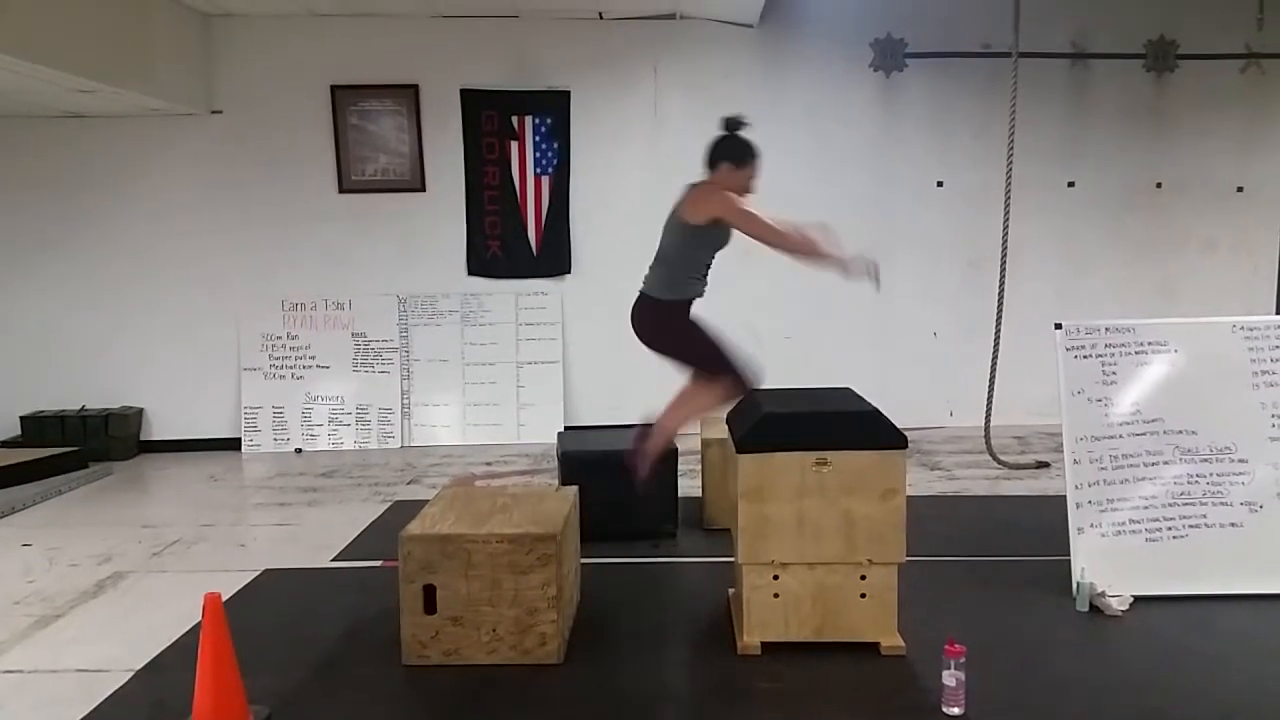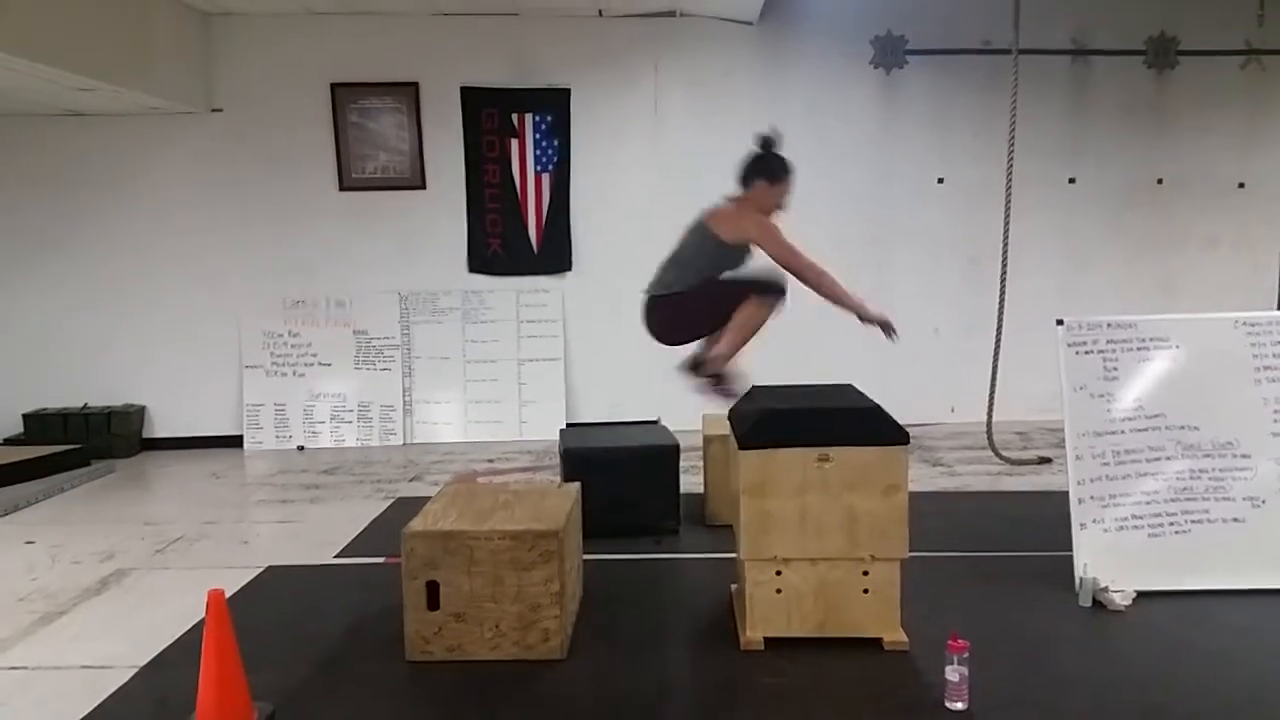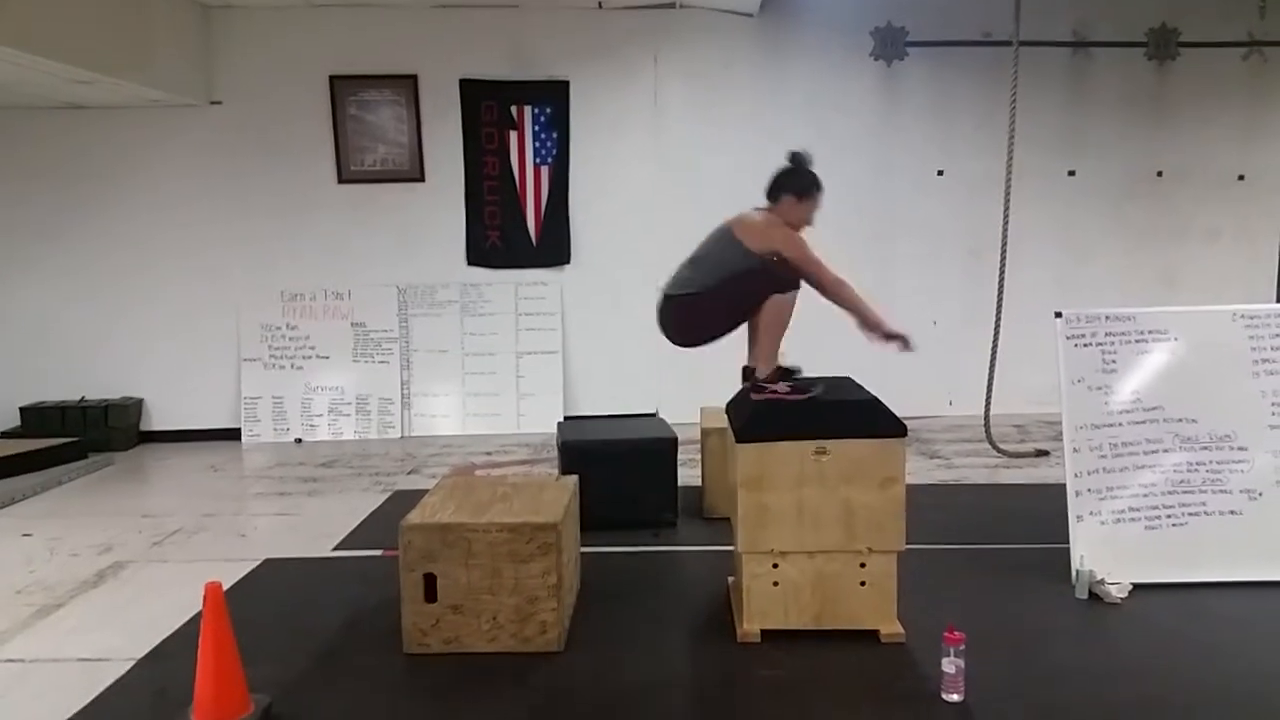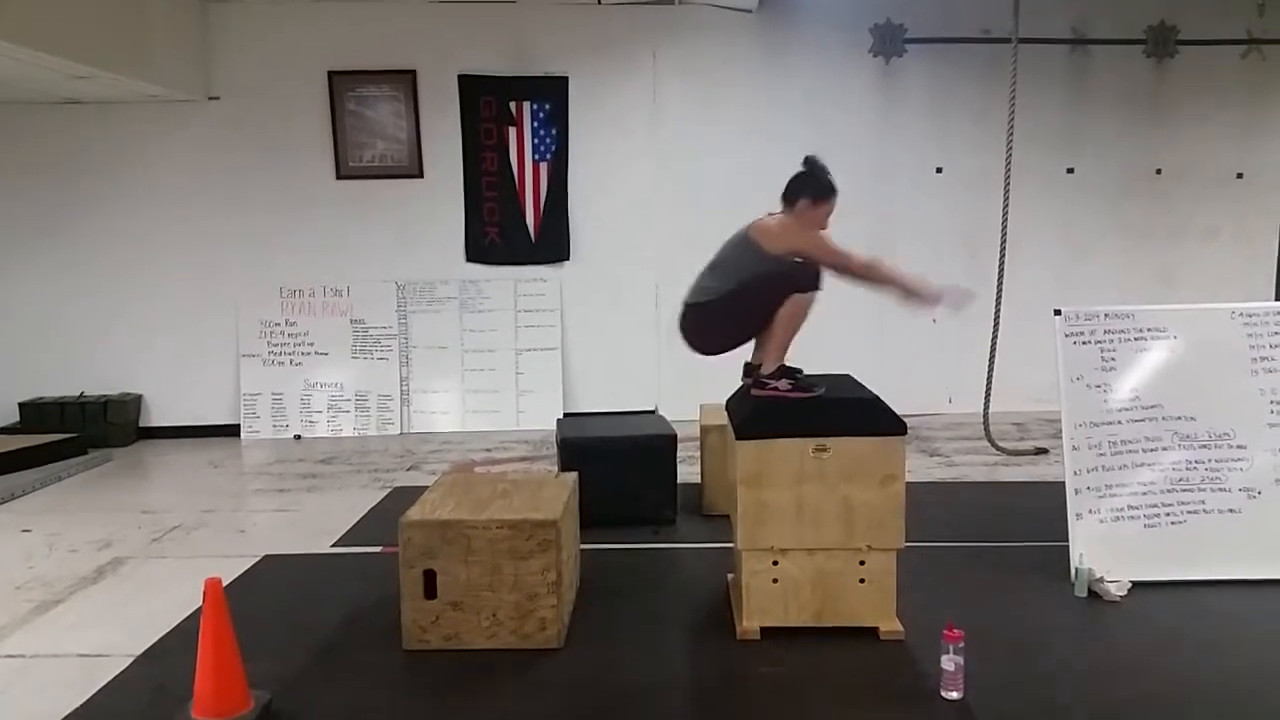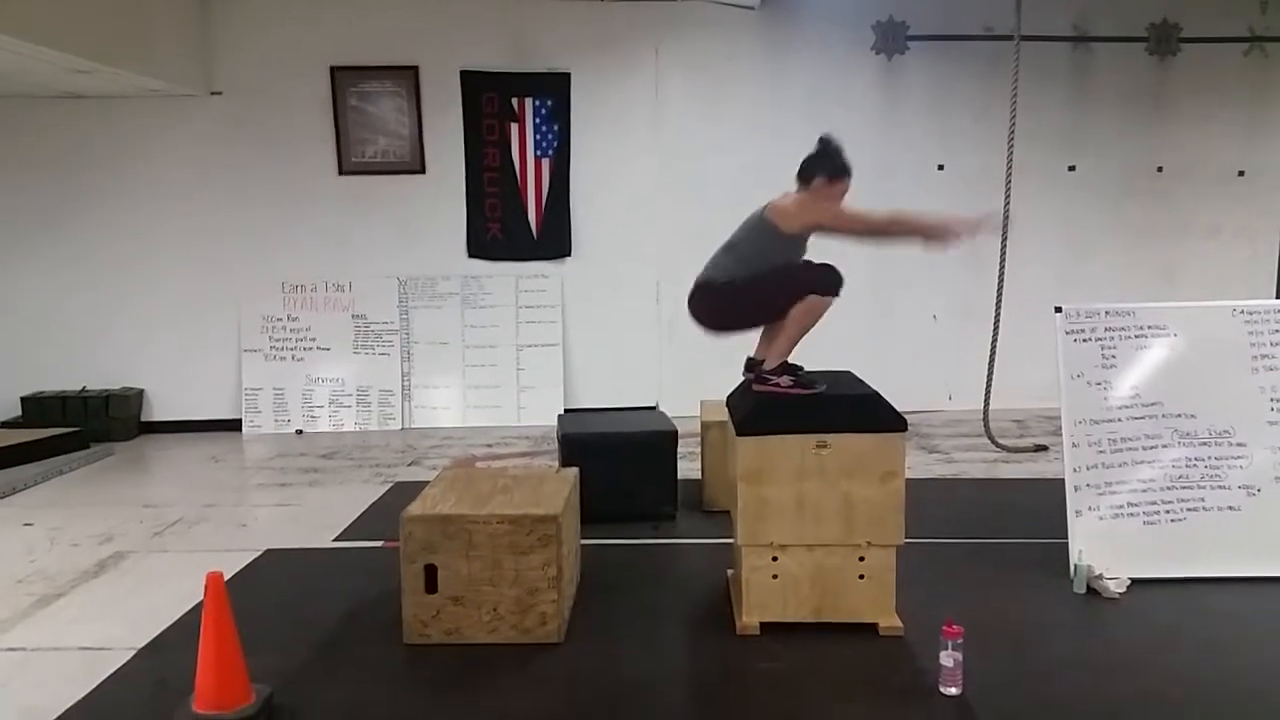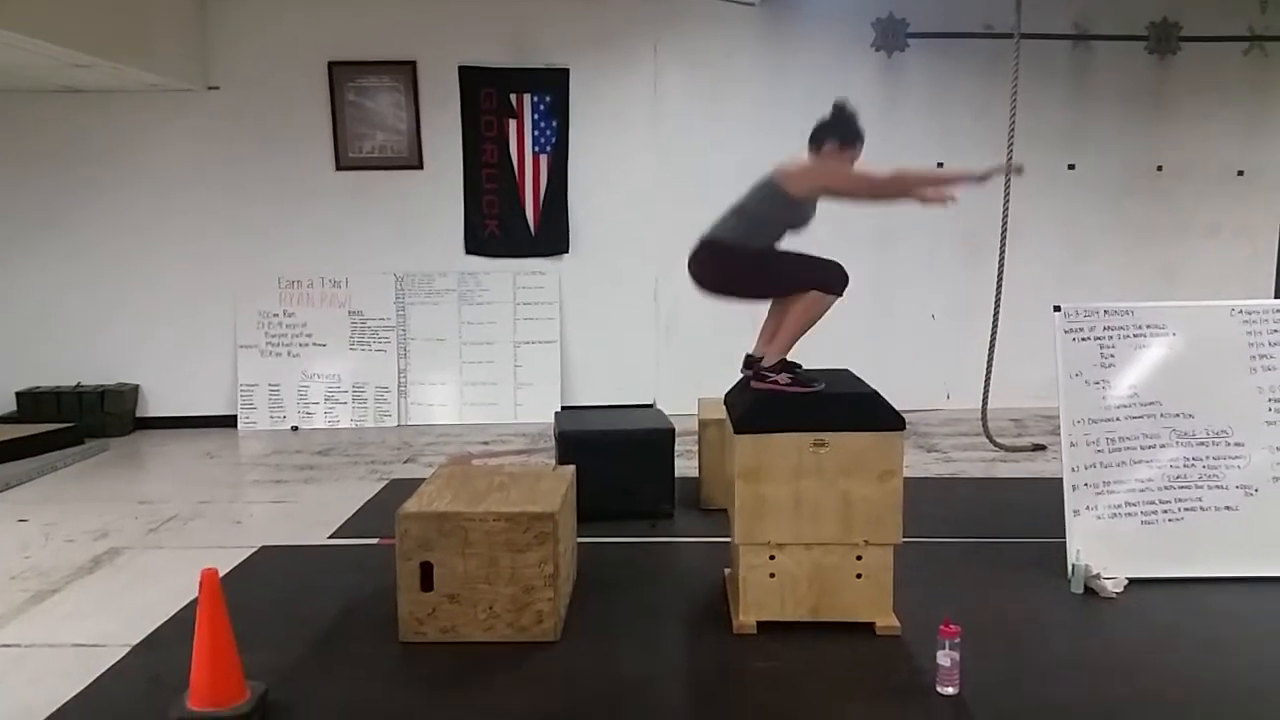
dt=0.1s
person 1, frame 1
left shoulder: (704, 195)
right shoulder: (716, 200)
left elbow: (768, 231)
right elbow: (776, 238)
left wrist: (805, 237)
right wrist: (838, 260)
left hip: (661, 310)
right hip: (658, 314)
left knee: (712, 371)
right knee: (736, 382)
left ankle: (658, 434)
right ankle: (654, 441)
person 1, frame 2
left shoulder: (736, 214)
right shoulder: (748, 220)
left elbow: (797, 266)
right elbow: (805, 269)
right wrist: (861, 308)
left hip: (672, 305)
right hip: (671, 313)
left knee: (751, 293)
right knee: (770, 291)
left ankle: (707, 361)
right ankle: (714, 366)
person 1, frame 3
left shoulder: (760, 225)
right shoulder: (776, 233)
left elbow: (818, 279)
right elbow: (828, 283)
left wrist: (864, 318)
right wrist: (878, 324)
left hip: (686, 307)
right hip: (684, 315)
right knee: (783, 276)
left ankle: (759, 368)
right ankle: (764, 376)
person 1, frame 4
left shoulder: (781, 228)
right shoulder: (793, 234)
left elbow: (848, 264)
right elbow: (858, 266)
left wrist: (903, 286)
right wrist: (916, 289)
left hip: (707, 316)
right hip: (707, 323)
left knee: (782, 288)
right knee: (804, 279)
left ankle: (759, 366)
right ankle: (767, 374)
person 1, frame 5
left shoulder: (799, 208)
right shoulder: (809, 209)
left elbow: (867, 227)
right elbow: (883, 224)
left wrist: (937, 228)
right wrist: (950, 226)
left hip: (716, 296)
right hip: (716, 302)
left knee: (799, 284)
right knee: (824, 281)
left ankle: (761, 363)
right ankle: (770, 370)
person 1, frame 6
left shoulder: (812, 173)
right shoulder: (818, 174)
left elbow: (865, 190)
right elbow: (891, 183)
left wrist: (924, 195)
right wrist: (971, 176)
left hip: (722, 257)
right hip: (723, 263)
left knee: (807, 281)
right knee: (831, 279)
left ankle: (760, 359)
right ankle: (767, 366)
